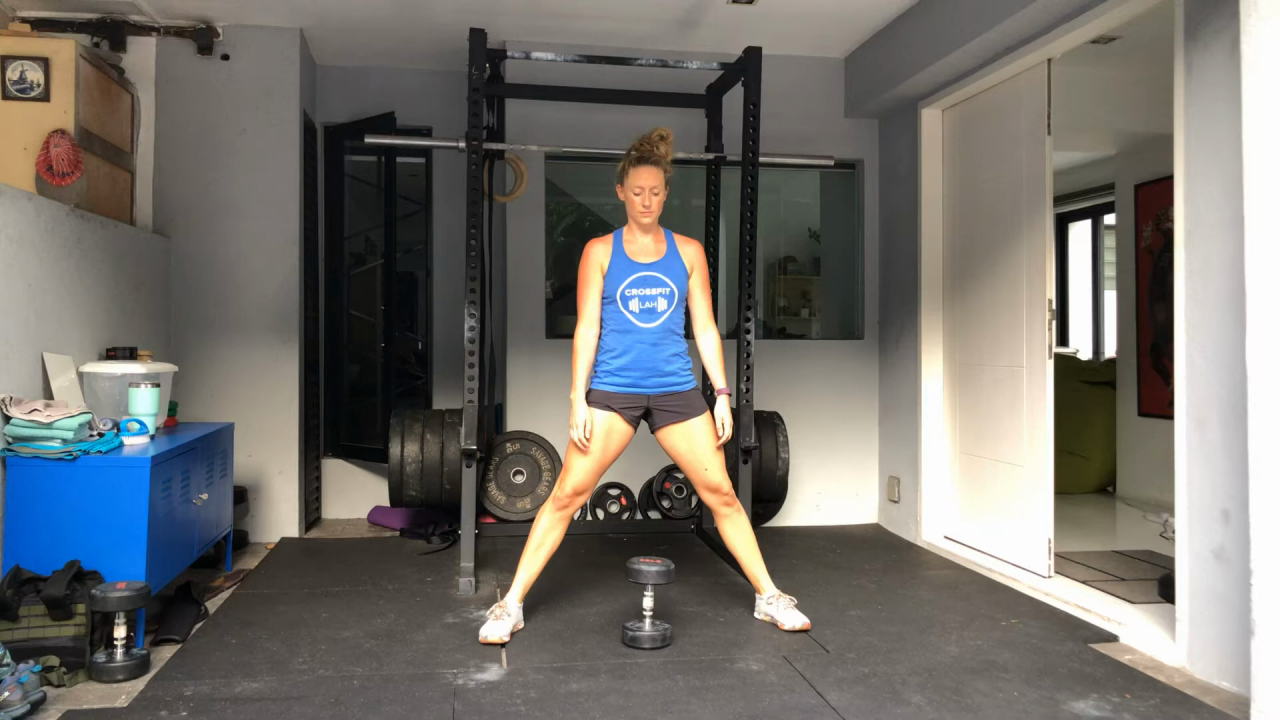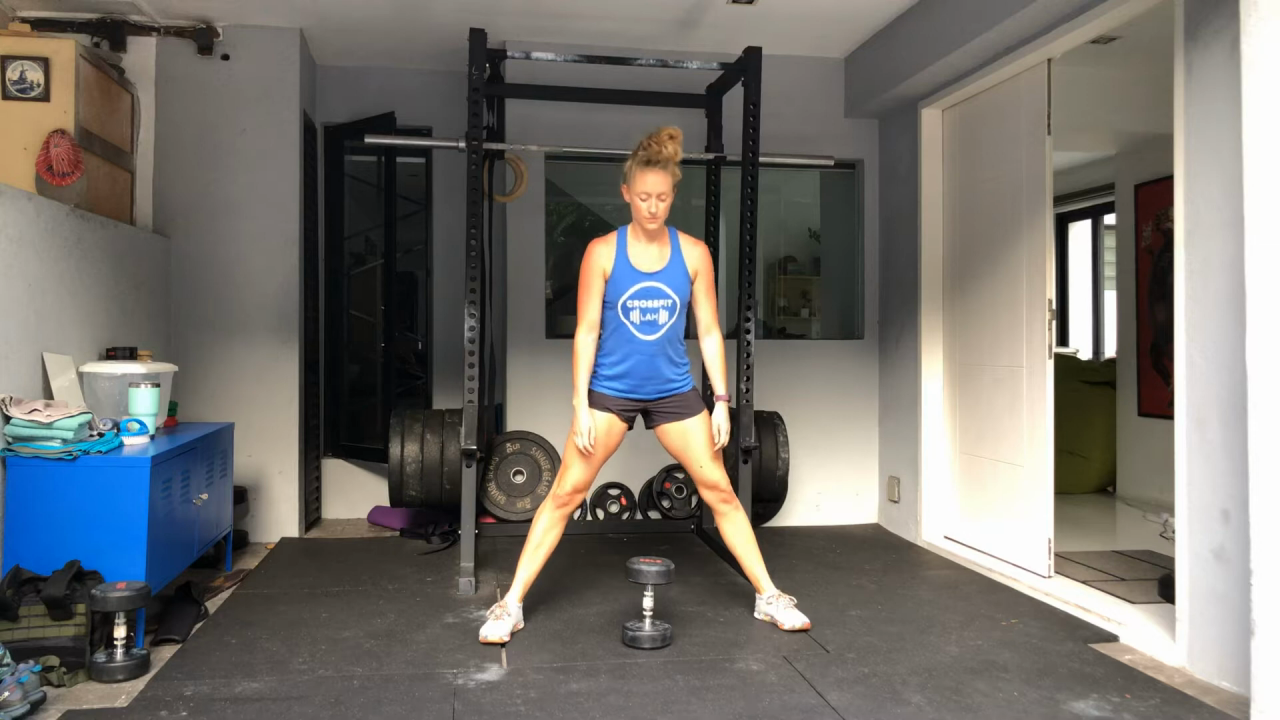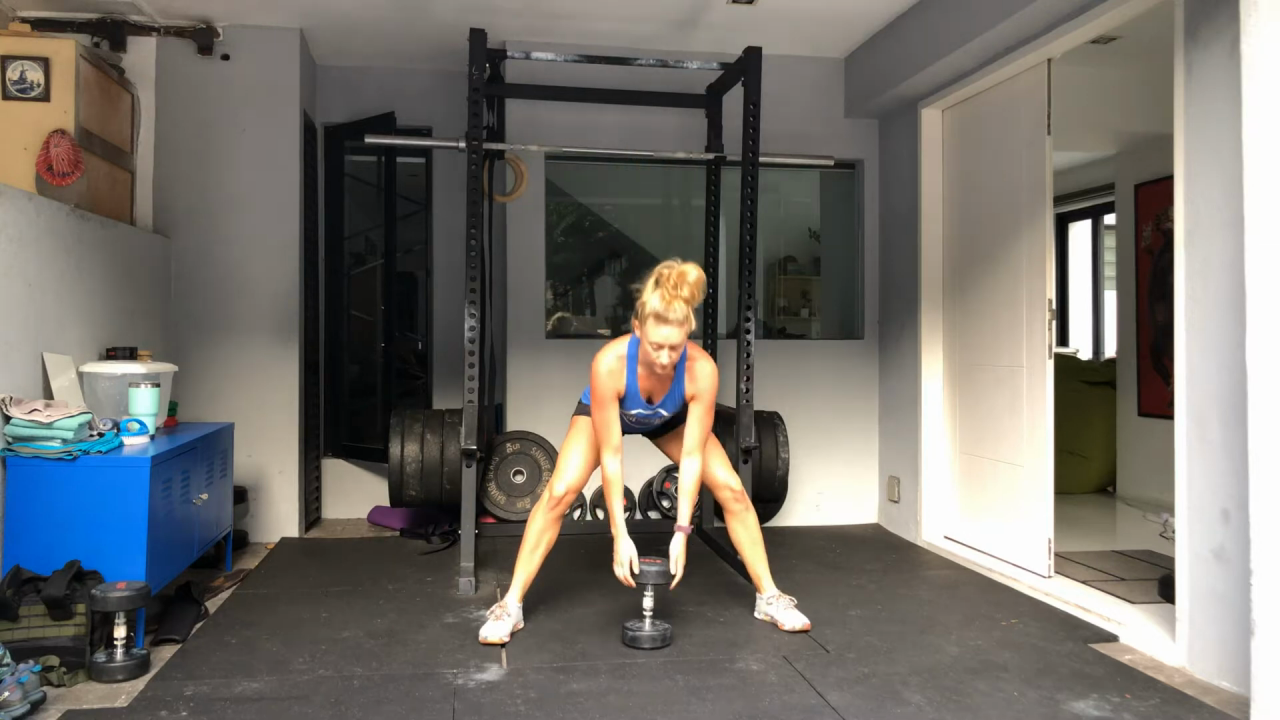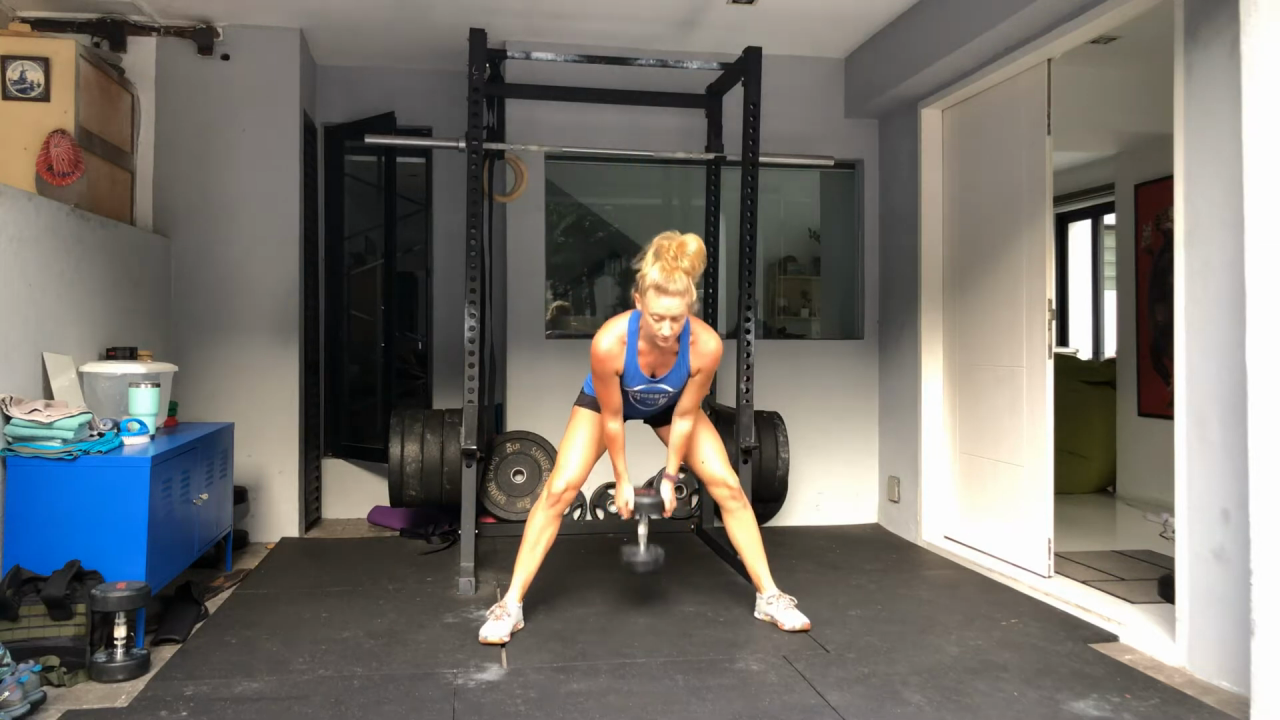
dt=0.7s
person 1, frame 1
left shoulder: (688, 251)
right shoulder: (600, 251)
left elbow: (705, 327)
right elbow: (587, 328)
left wrist: (722, 394)
right wrist: (578, 398)
left hip: (676, 390)
right hip: (613, 390)
left knee: (720, 493)
right knee: (568, 494)
left ankle: (769, 597)
right ankle: (510, 604)
person 1, frame 2
left shoulder: (694, 252)
right shoulder: (602, 251)
left elbow: (709, 331)
right elbow: (586, 333)
left wrist: (721, 401)
right wrist: (580, 406)
left hip: (674, 392)
right hip: (610, 392)
left knee: (720, 491)
right knee: (565, 493)
left ankle: (769, 596)
right ankle: (510, 604)
person 1, frame 3
left shoulder: (702, 370)
right shoulder: (609, 363)
left elbow: (692, 457)
right elbow: (611, 456)
left wrist: (681, 531)
right wrist: (619, 534)
left hip: (670, 420)
right hip: (603, 411)
left knee: (732, 489)
right knee: (559, 492)
left ankle: (769, 596)
right ankle: (510, 604)
person 1, frame 4
left shoulder: (706, 345)
right shoulder: (609, 341)
left elbow: (684, 416)
right elbow: (612, 418)
left wrist: (669, 478)
right wrist: (622, 480)
left hip: (670, 404)
right hip: (604, 399)
left knee: (727, 486)
right knee: (560, 488)
left ankle: (768, 596)
right ankle: (510, 604)
